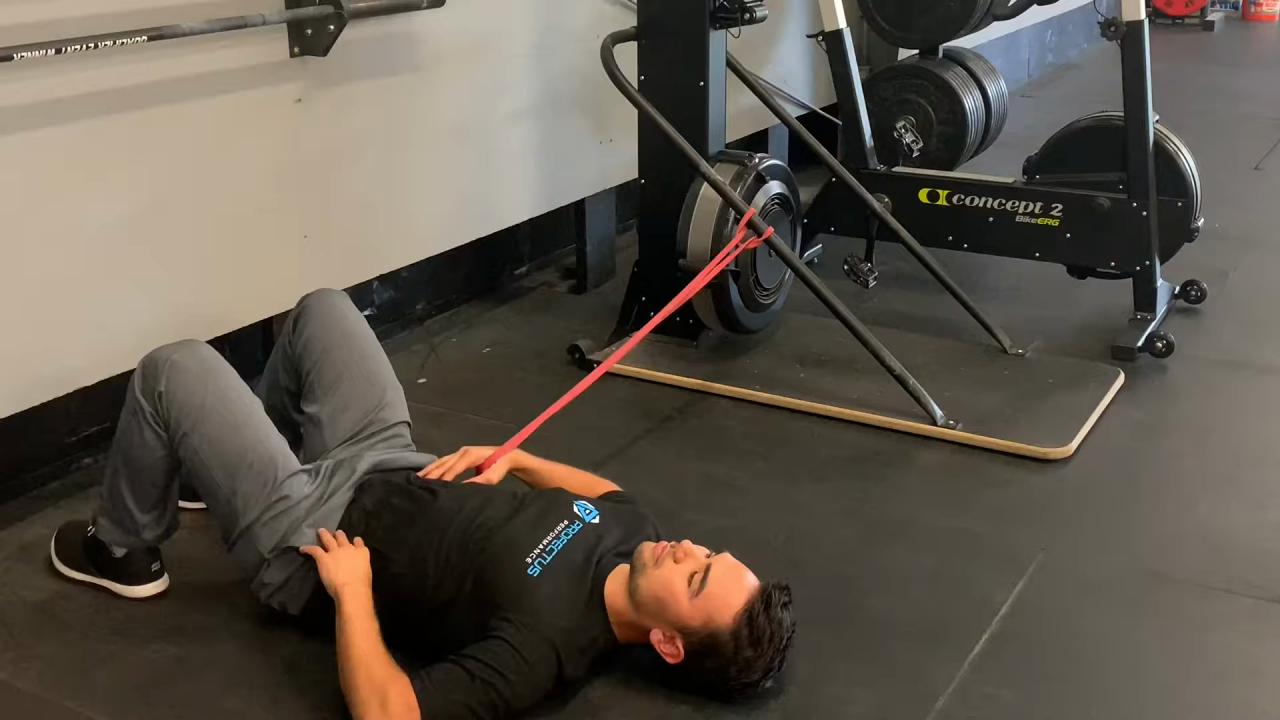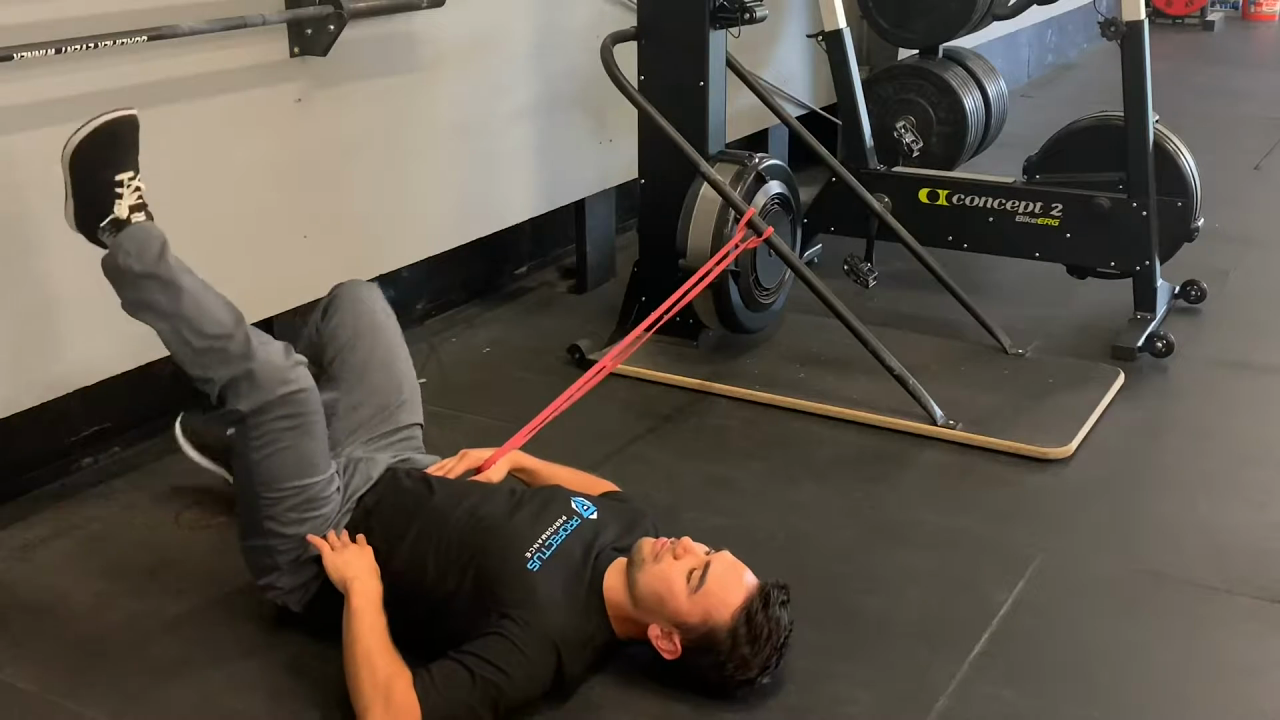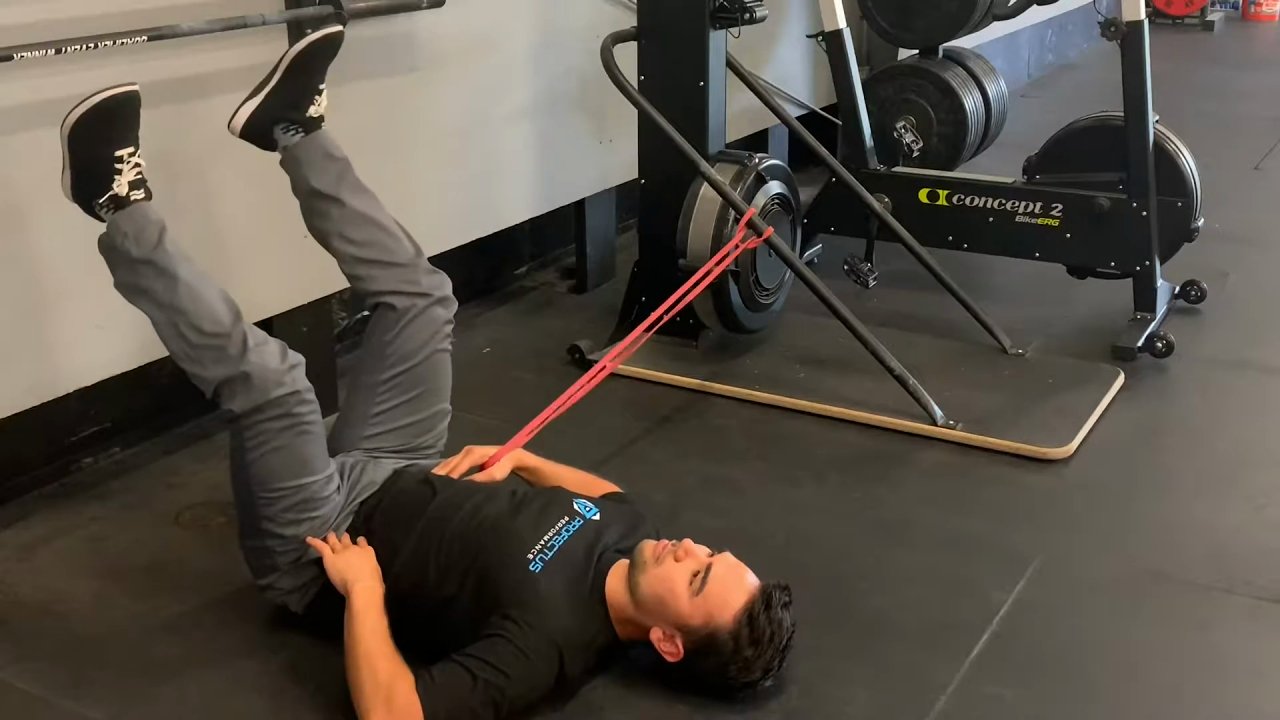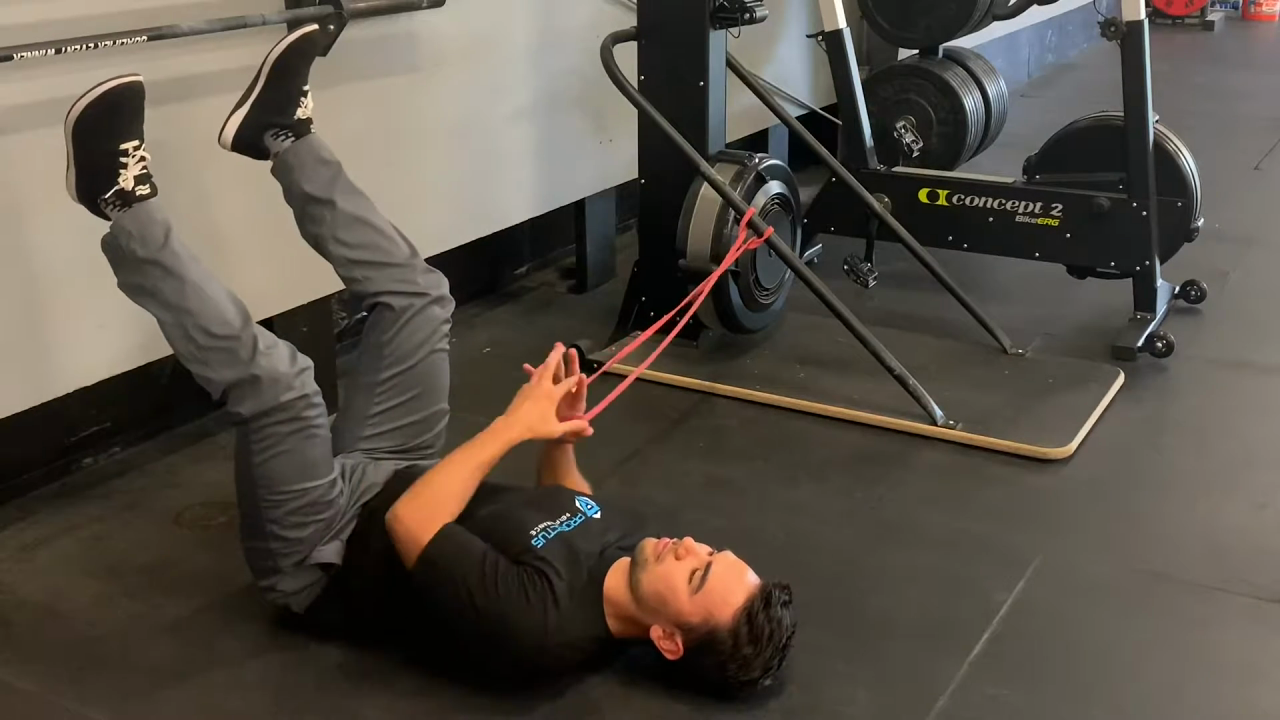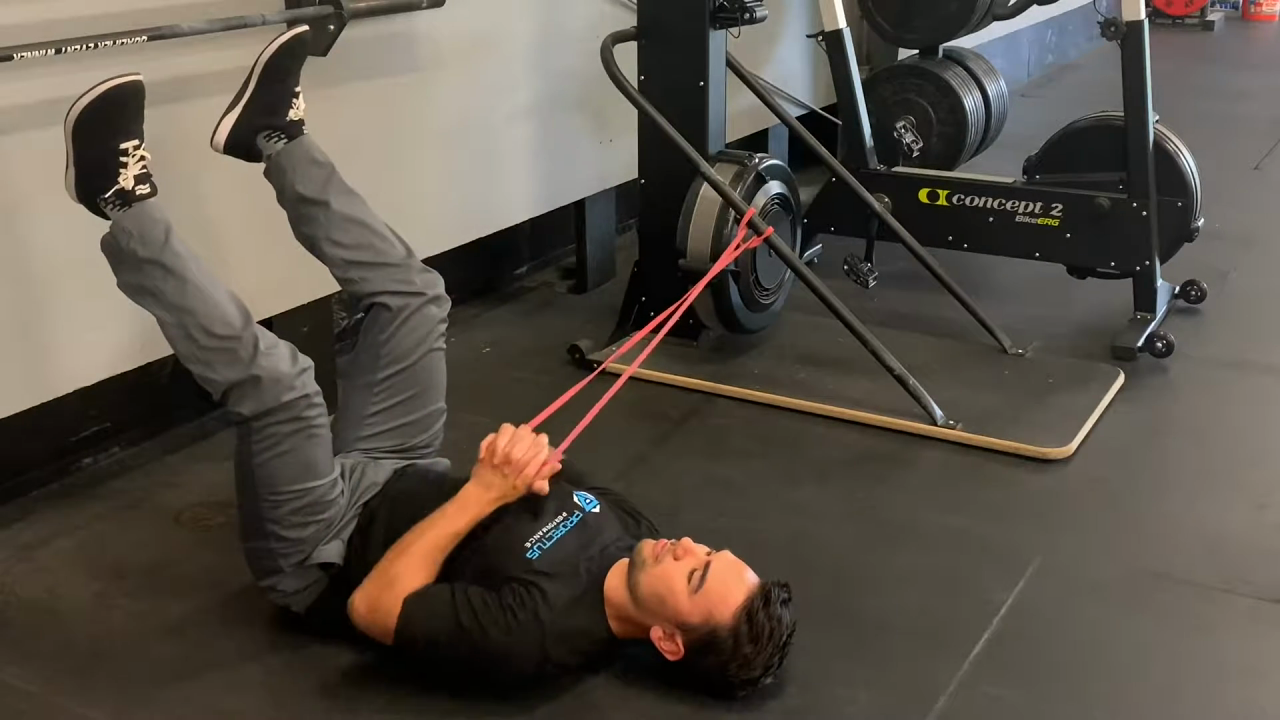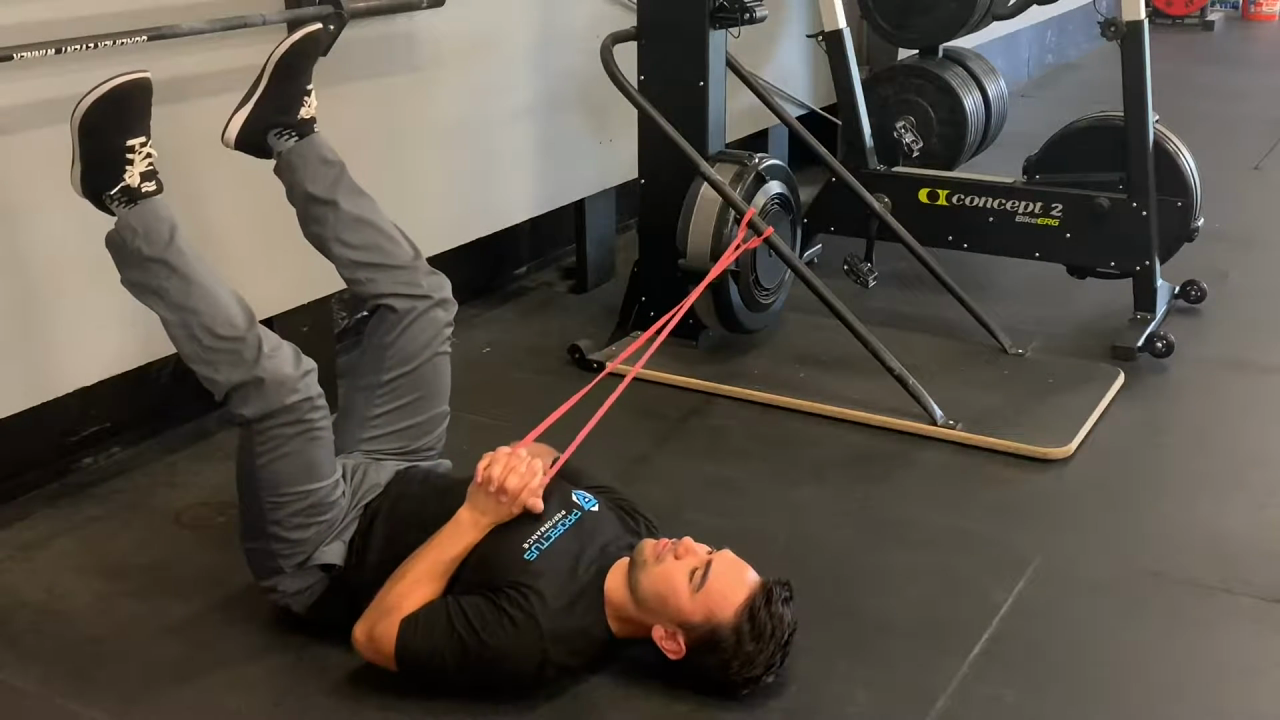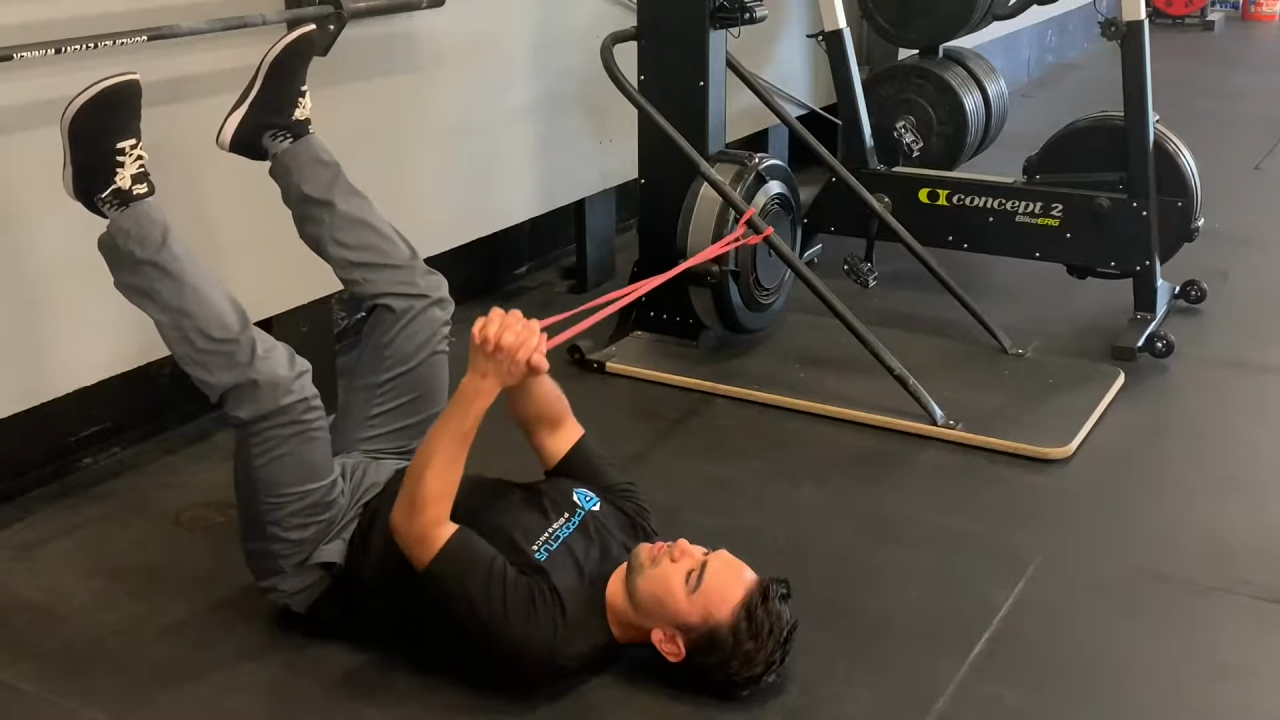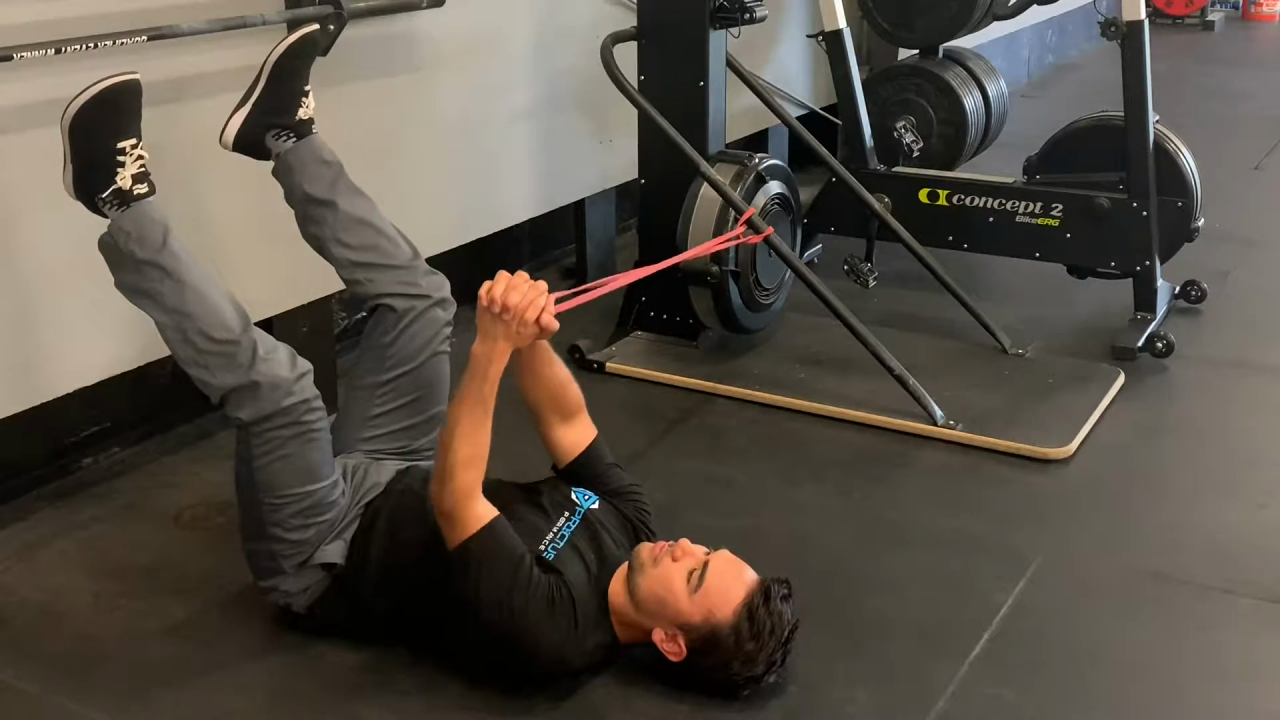
dt=0.7s
person 1, frame 1
left shoulder: (544, 640)
right shoulder: (628, 536)
right elbow: (599, 485)
left wrist: (352, 590)
right wrist: (510, 458)
left hip: (309, 538)
right hip: (390, 474)
left knee: (176, 372)
right knee: (322, 308)
left ankle: (123, 547)
right ankle: (266, 435)
person 1, frame 2
left shoulder: (547, 637)
right shoulder: (627, 531)
right elbow: (596, 490)
left wrist: (362, 587)
right wrist: (513, 461)
left hip: (319, 550)
right hip: (394, 476)
left knee: (274, 375)
right knee: (352, 303)
left ankle: (124, 233)
right ankle: (243, 446)
person 1, frame 3
left shoulder: (551, 639)
right shoulder: (627, 537)
right elbow: (603, 489)
left wrist: (363, 587)
right wrist: (520, 460)
left hip: (321, 542)
right hip: (392, 480)
left knee: (267, 373)
right knee: (420, 293)
left ankle: (122, 207)
right ankle: (293, 130)
person 1, frame 4
left shoulder: (543, 625)
right shoulder: (624, 542)
left elbow: (408, 526)
left wrist: (513, 426)
right wrist: (559, 436)
left hip: (321, 555)
right hip: (382, 476)
left knee: (273, 374)
right knee: (416, 295)
left ankle: (126, 204)
right ankle: (283, 136)
person 1, frame 5
left shoulder: (543, 631)
right shoulder: (625, 531)
left elbow: (372, 610)
right elbow: (545, 461)
left wrist: (479, 497)
right wrist: (520, 455)
left hip: (319, 553)
right hip: (392, 479)
left knee: (273, 376)
right knee: (410, 293)
left ankle: (126, 205)
right ankle: (275, 139)
person 1, frame 6
left shoulder: (540, 637)
right shoulder: (624, 528)
left elbow: (376, 636)
right elbow: (548, 465)
left wrist: (476, 515)
right wrist: (522, 463)
left hip: (320, 556)
right hip: (396, 480)
left knee: (276, 376)
right knee: (418, 295)
left ankle: (133, 202)
right ankle: (286, 133)
person 1, frame 7
left shoulder: (546, 634)
right shoulder: (623, 526)
left elbow: (414, 526)
right elbow: (554, 429)
left wrist: (484, 381)
right wrist: (524, 366)
left hip: (319, 556)
right hip: (380, 476)
left knee: (271, 378)
right knee: (414, 295)
left ankle: (123, 202)
right ankle: (280, 135)
person 1, frame 8
left shoulder: (553, 632)
right shoulder: (625, 527)
left elbow: (454, 501)
right elbow: (568, 424)
left wrist: (493, 349)
right wrist: (533, 338)
left hip: (320, 558)
right hip: (388, 483)
left knee: (273, 379)
right knee: (417, 298)
left ankle: (126, 203)
right ankle: (284, 135)
